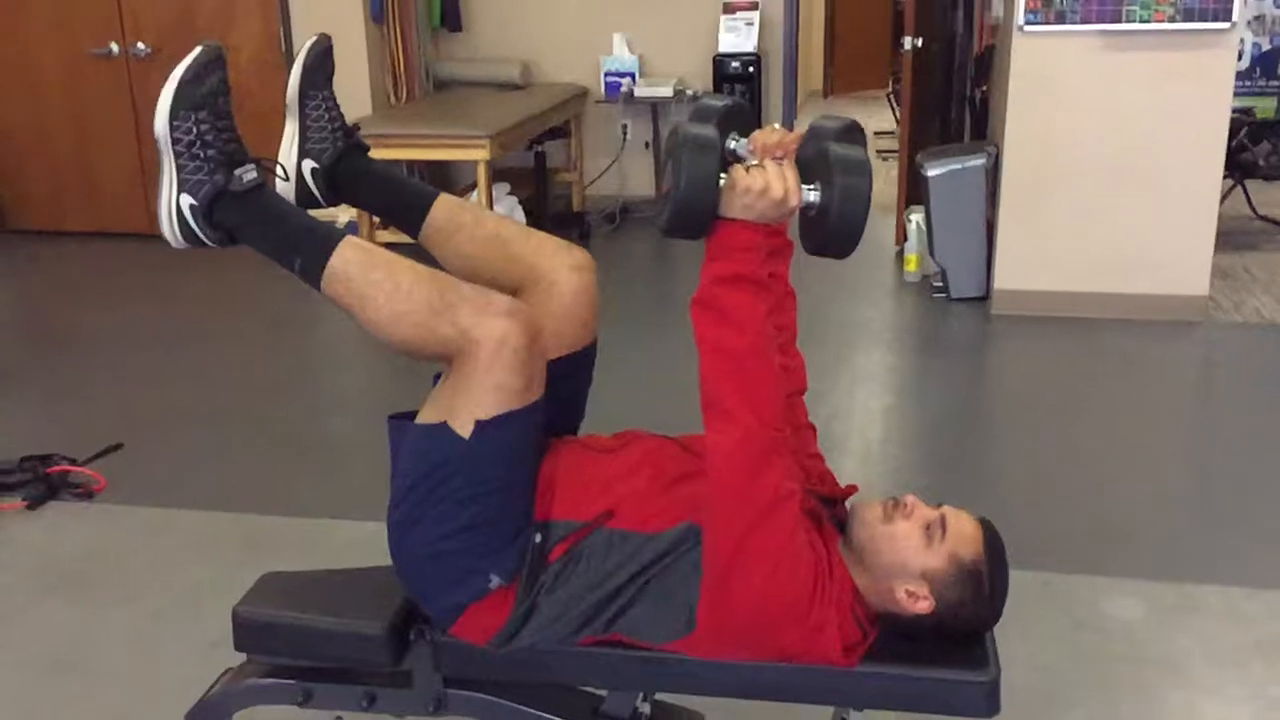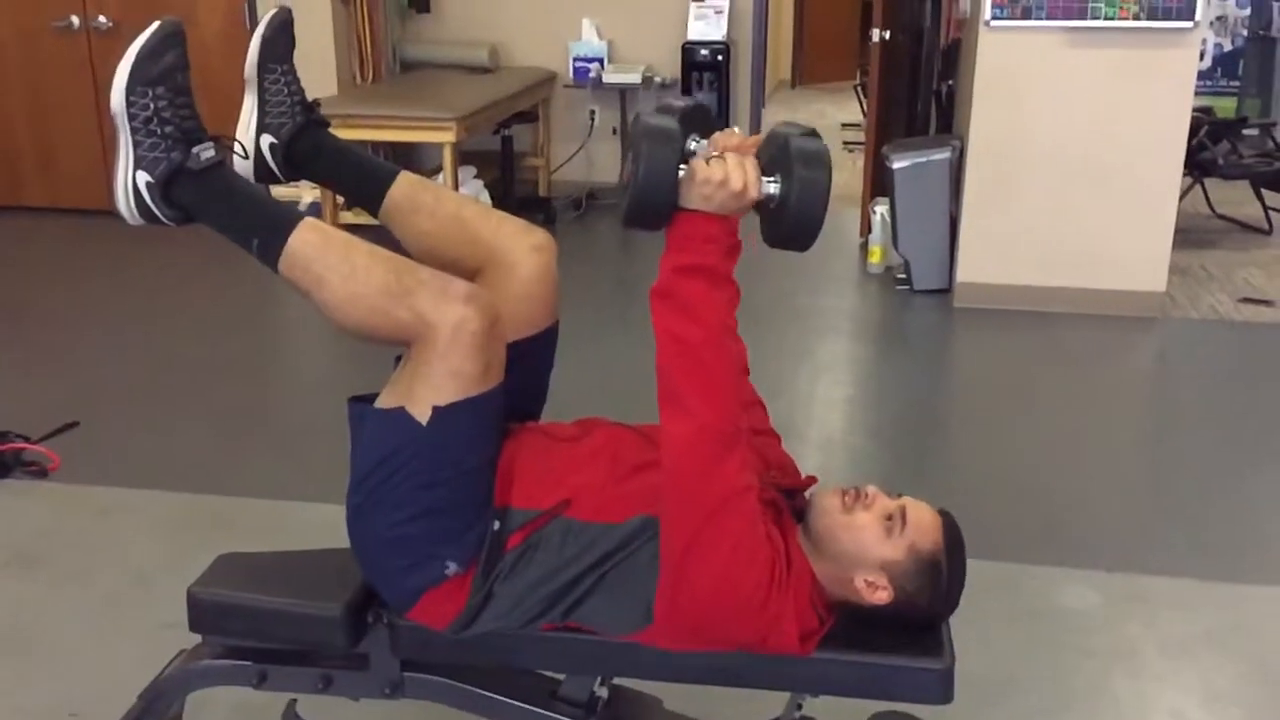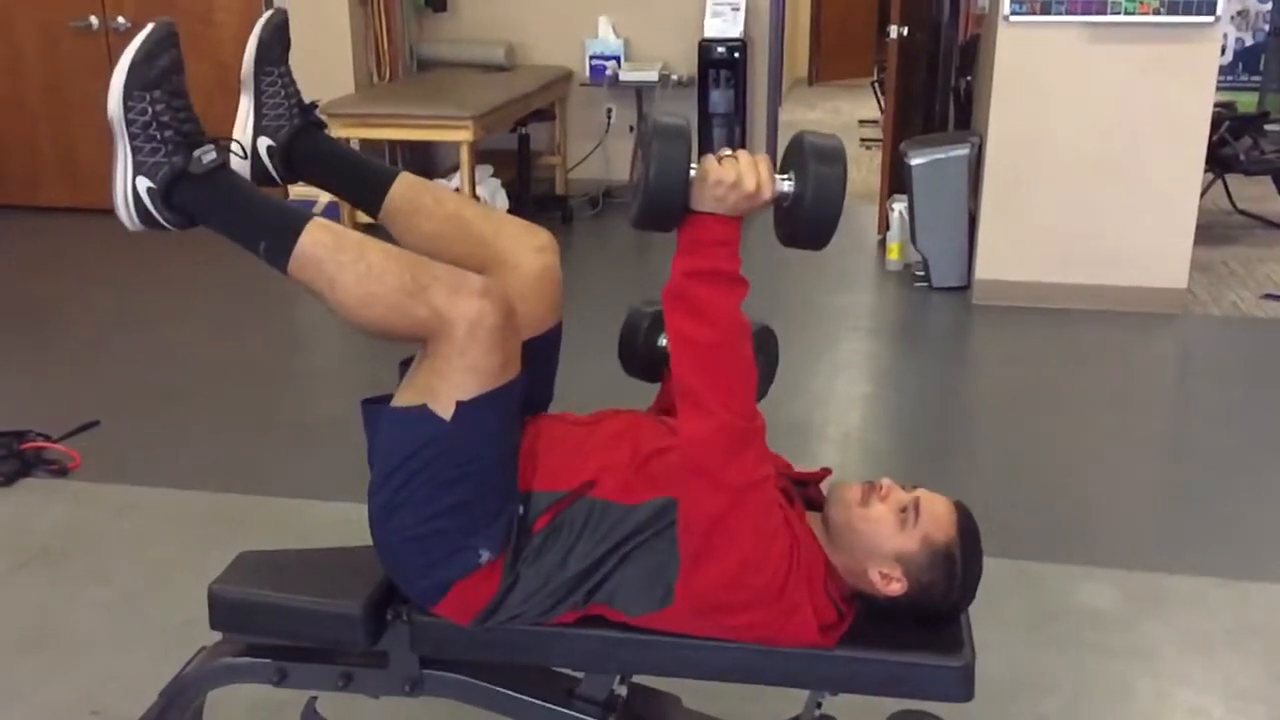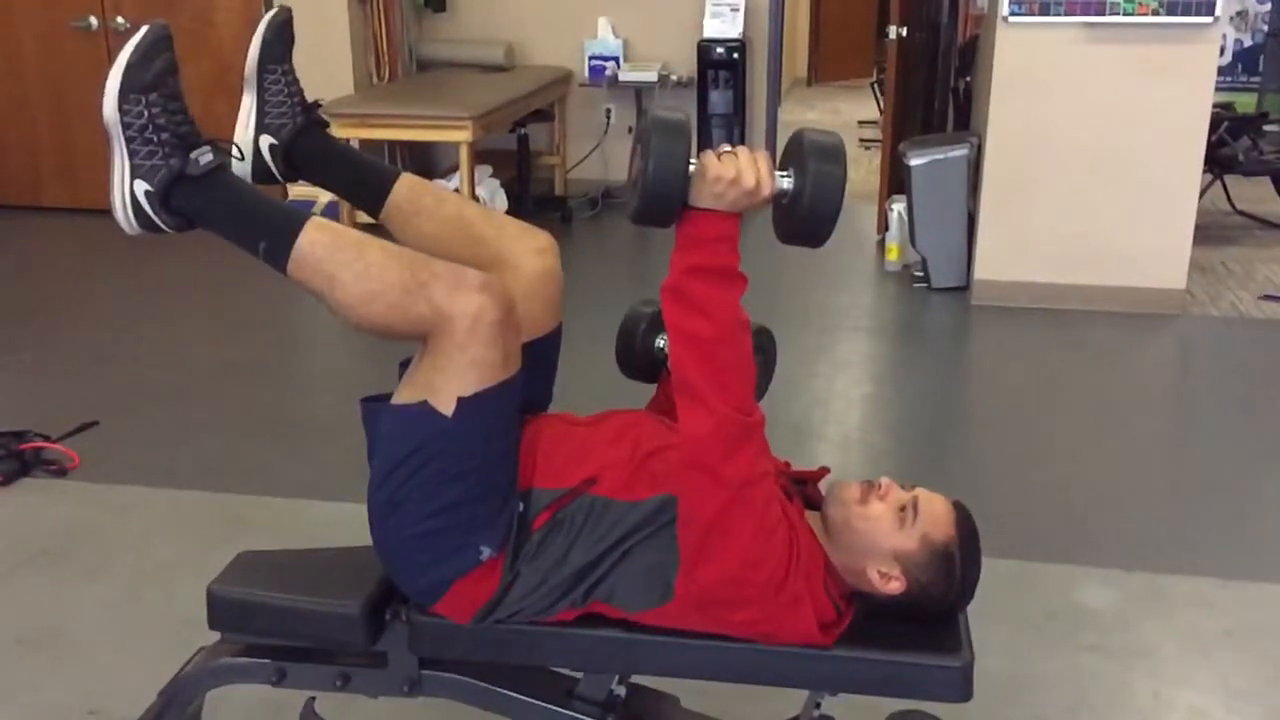
dt=1s
person 1, frame 1
left shoulder: (792, 605)
right shoulder: (816, 510)
left elbow: (747, 425)
right elbow: (774, 399)
left wrist: (744, 232)
right wrist: (766, 226)
left hip: (485, 577)
right hip: (531, 494)
left knee: (496, 326)
right knee: (563, 274)
left ankle: (227, 200)
right ankle: (331, 166)
person 1, frame 2
left shoulder: (748, 593)
right shoulder: (775, 495)
left elbow: (701, 422)
right elbow: (722, 392)
left wrist: (699, 224)
right wrist: (718, 222)
left hip: (445, 560)
right hip: (494, 478)
left knee: (455, 312)
right knee: (525, 256)
left ankle: (184, 179)
right ankle: (289, 144)
person 1, frame 3
left shoulder: (770, 582)
right shoulder: (782, 504)
left elbow: (719, 427)
right elbow: (692, 431)
left wrist: (712, 225)
left hip: (463, 555)
right hip: (506, 475)
left knee: (473, 305)
right knee: (526, 256)
left ankle: (184, 181)
right ankle: (286, 144)
person 1, frame 4
left shoulder: (768, 578)
right shoulder: (779, 505)
left elbow: (721, 421)
right elbow: (689, 431)
left wrist: (711, 223)
right wrist: (690, 349)
left hip: (463, 551)
right hip: (506, 476)
left knee: (471, 303)
right knee: (528, 257)
left ankle: (181, 184)
right ankle: (288, 143)
